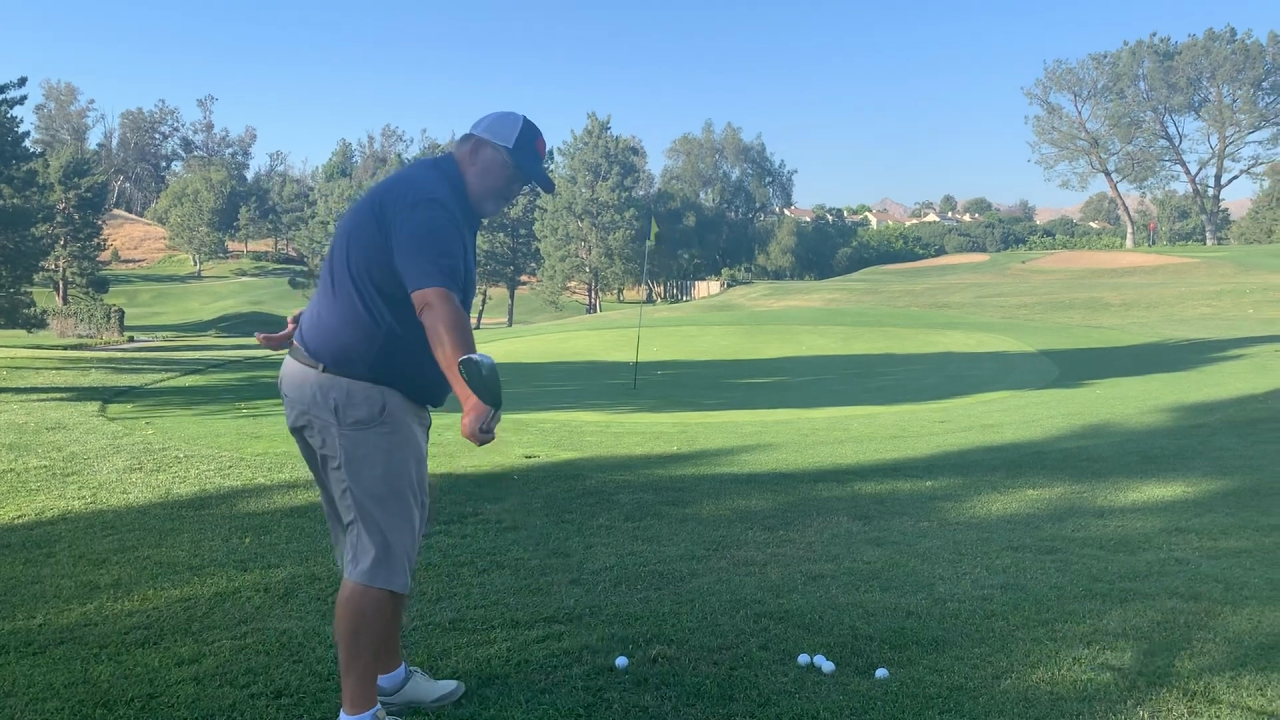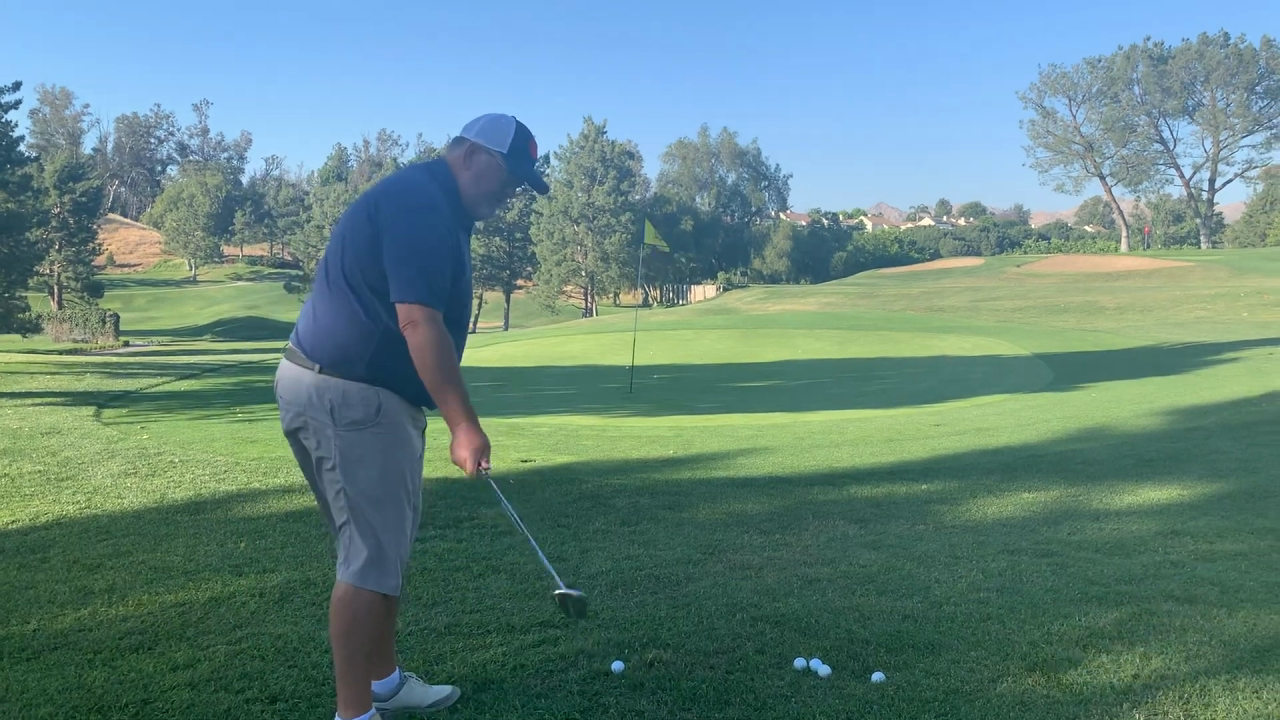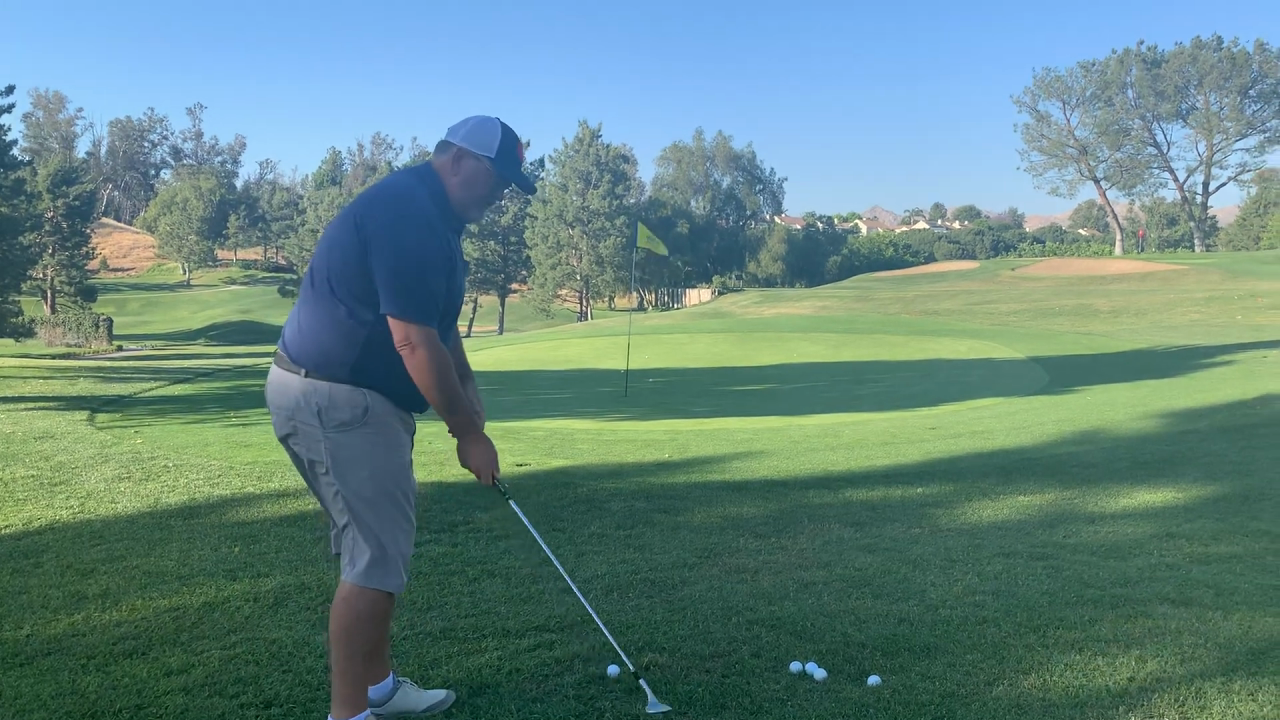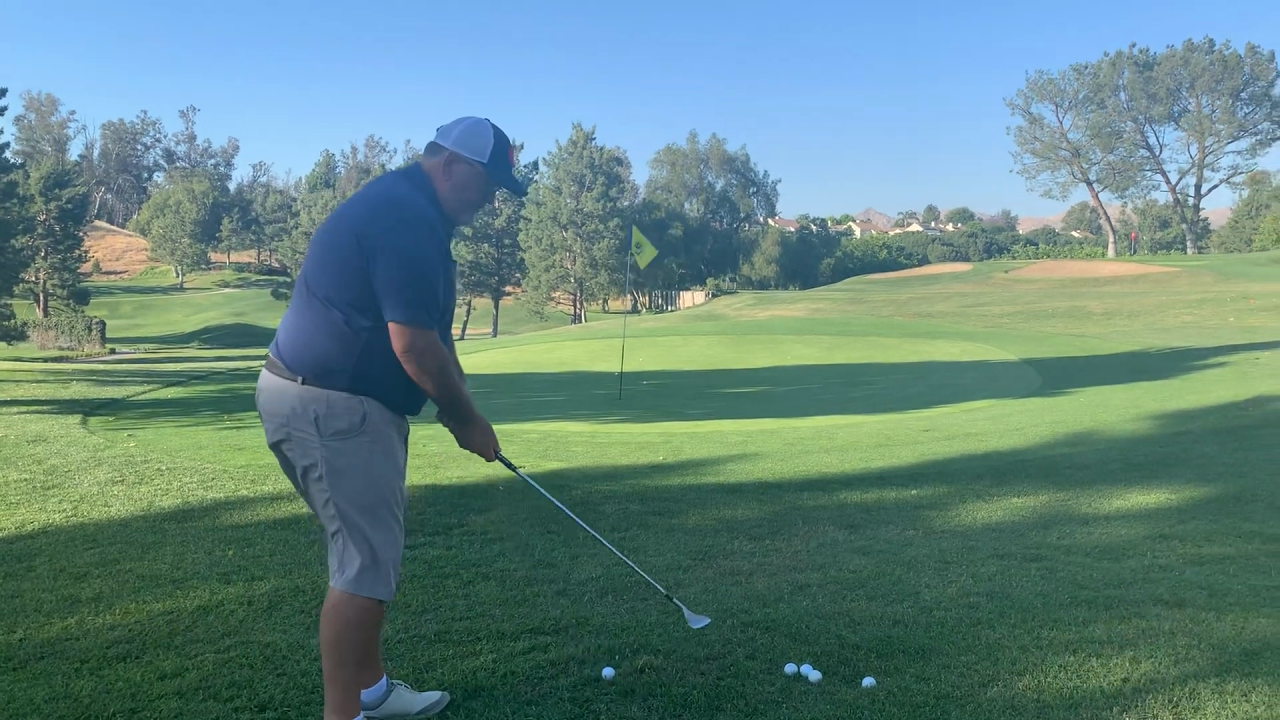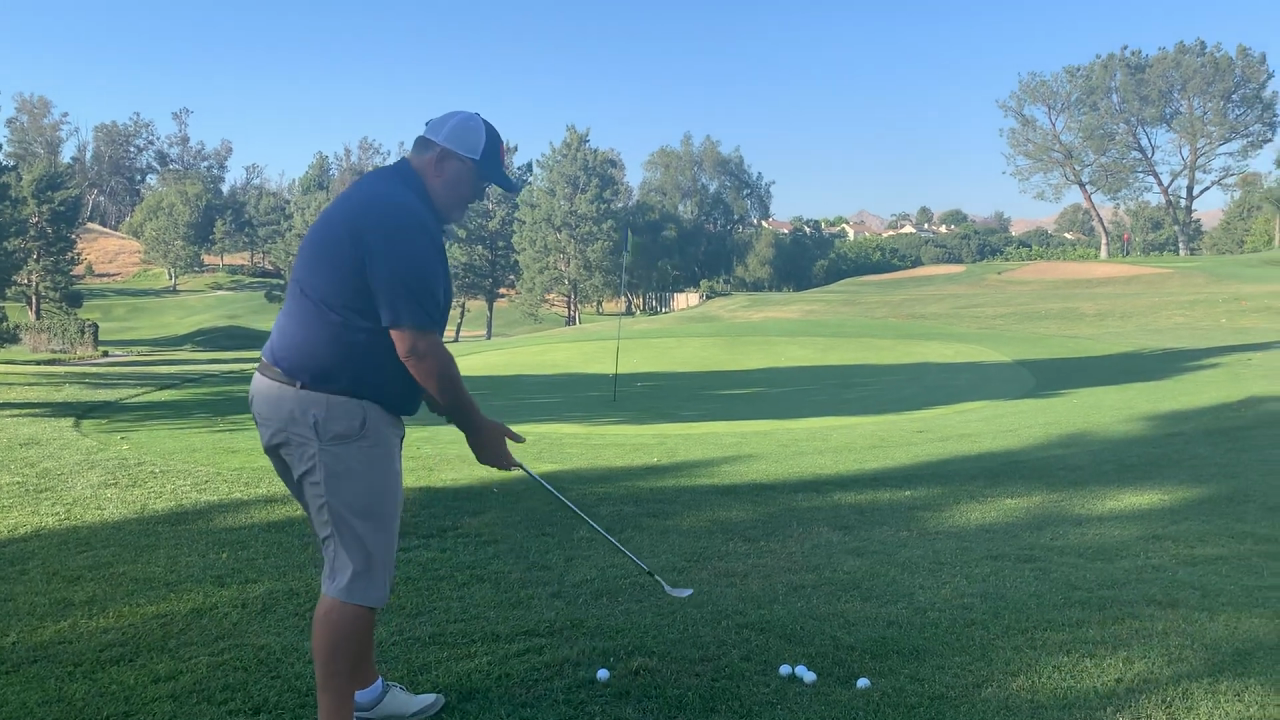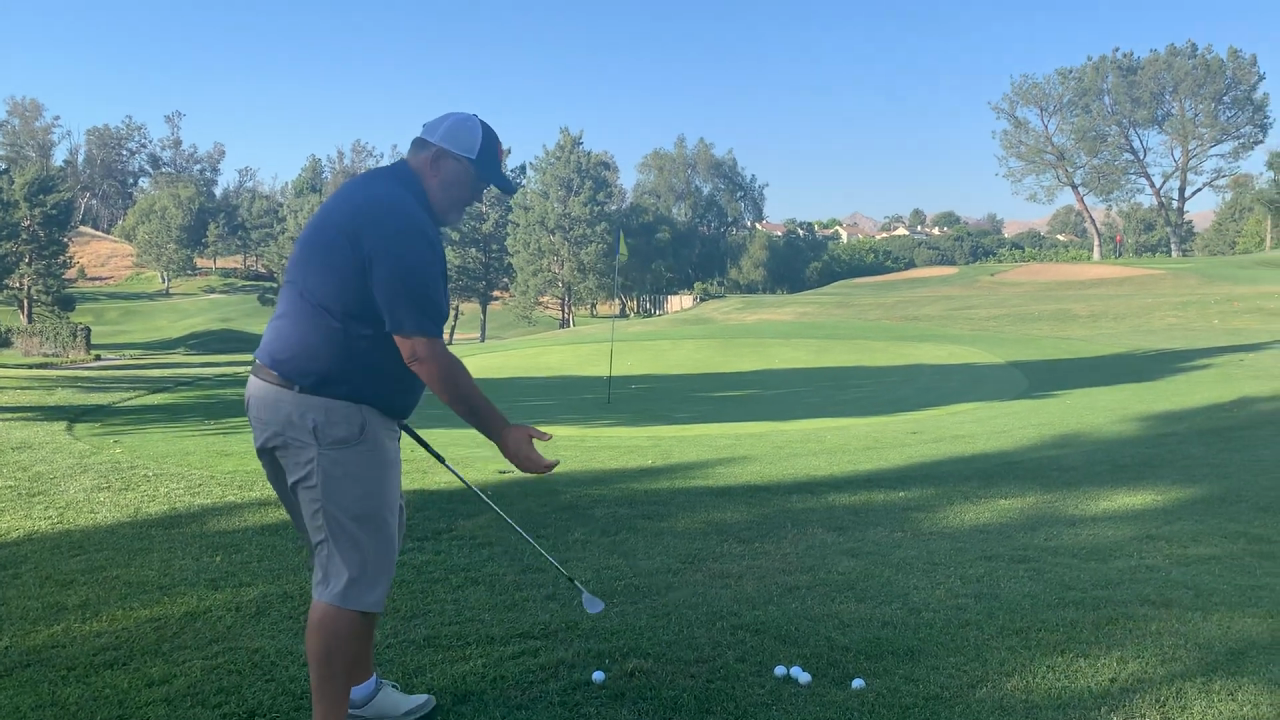
dt=0.2s
person 1, frame 1
left shoulder: (437, 200)
right shoulder: (428, 199)
left elbow: (362, 272)
right elbow: (437, 306)
left wrist: (305, 325)
right wrist: (472, 397)
left hip: (370, 386)
right hip: (351, 391)
left knee: (397, 536)
right knee: (379, 551)
person 1, frame 2
left shoulder: (435, 206)
right shoulder: (420, 203)
right elbow: (420, 323)
right wrist: (463, 424)
left hip: (367, 391)
right hip: (346, 394)
left knee: (389, 542)
right knee: (371, 554)
person 1, frame 3
left shoulder: (429, 214)
right shoulder: (408, 212)
left elbow: (438, 327)
right elbow: (414, 341)
left wrist: (468, 391)
right wrist: (469, 434)
left hip: (357, 396)
right hip: (334, 398)
left knee: (380, 546)
right knee: (376, 556)
person 1, frame 4
left shoulder: (409, 209)
right shoulder: (407, 217)
left elbow: (430, 330)
right elbow: (413, 345)
left wrist: (460, 405)
right wrist: (466, 421)
left hip: (342, 398)
right hip: (330, 404)
left knee: (371, 552)
right knee: (365, 563)
person 1, frame 5
left shoulder: (386, 198)
right shoulder: (401, 216)
left elbow: (405, 335)
right elbow: (417, 348)
left wrist: (455, 413)
right wrist: (475, 426)
left hip: (321, 396)
right hip: (328, 406)
left knee: (364, 556)
right knee: (358, 567)
person 1, frame 6
left shoulder: (377, 196)
right shoulder: (400, 218)
right elbow: (422, 352)
right wrist: (502, 432)
left hip: (307, 395)
right hip: (324, 410)
left knee: (365, 554)
right knee: (351, 570)
